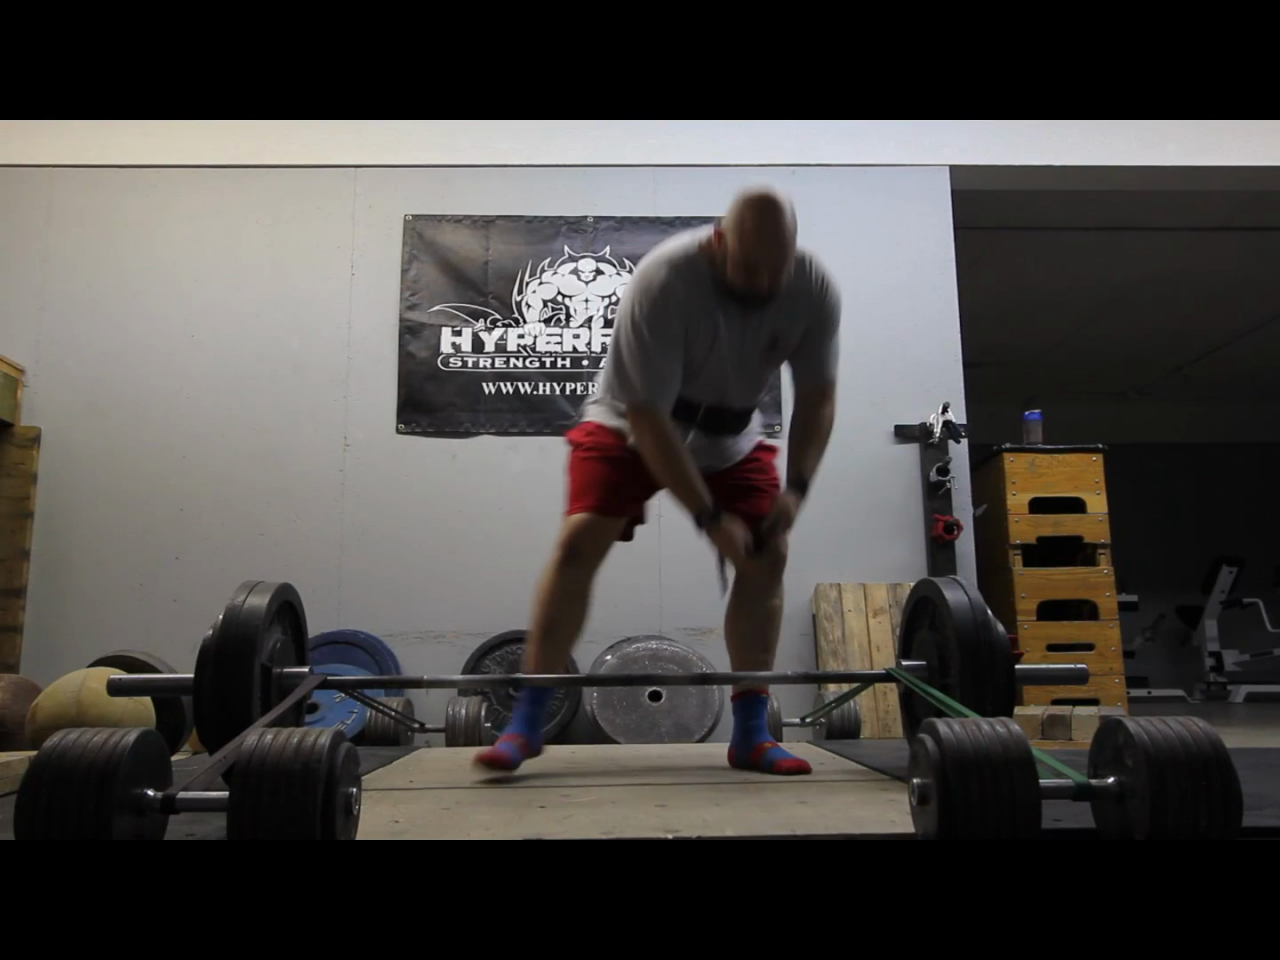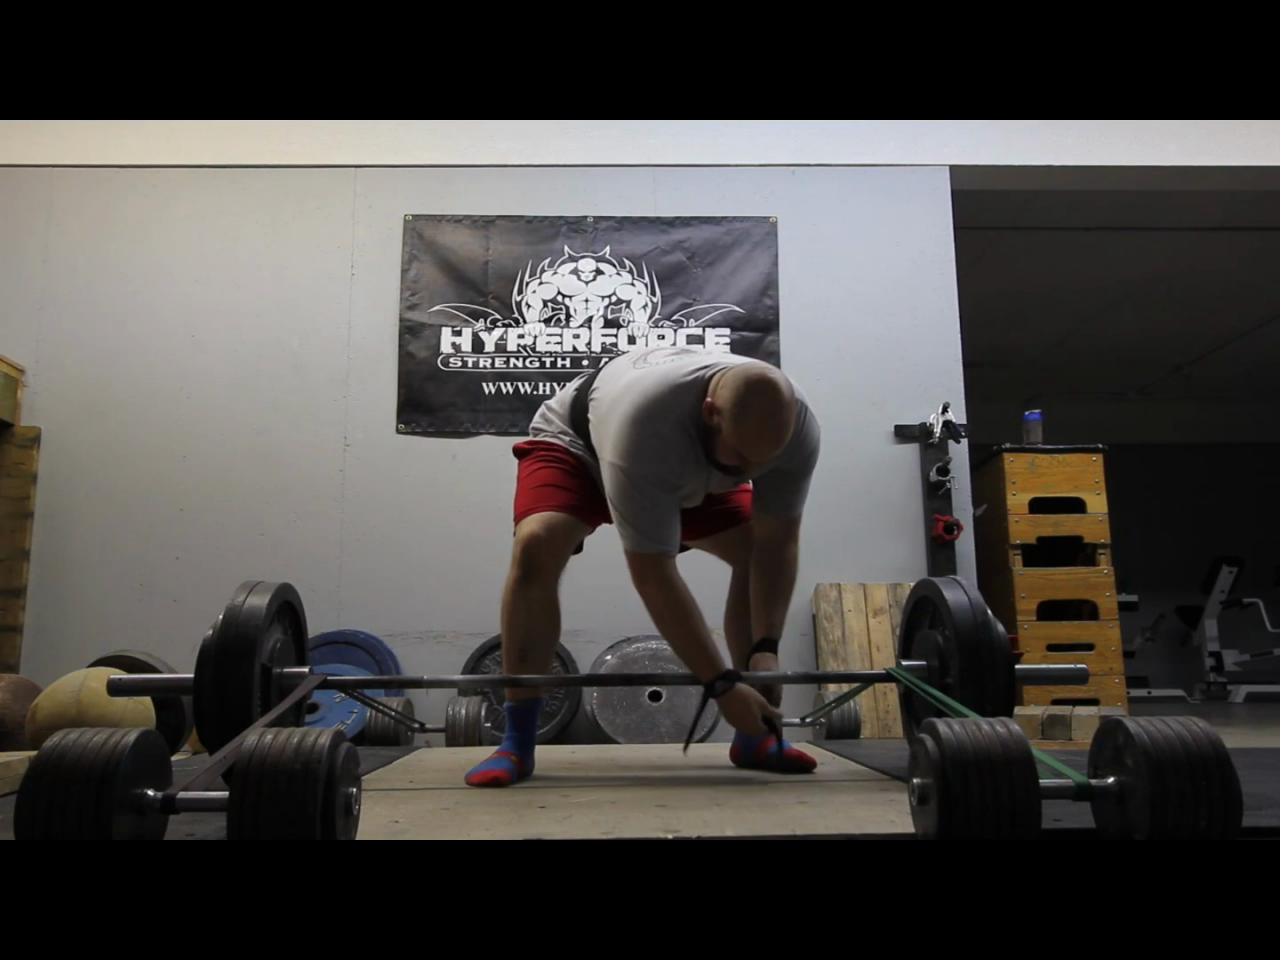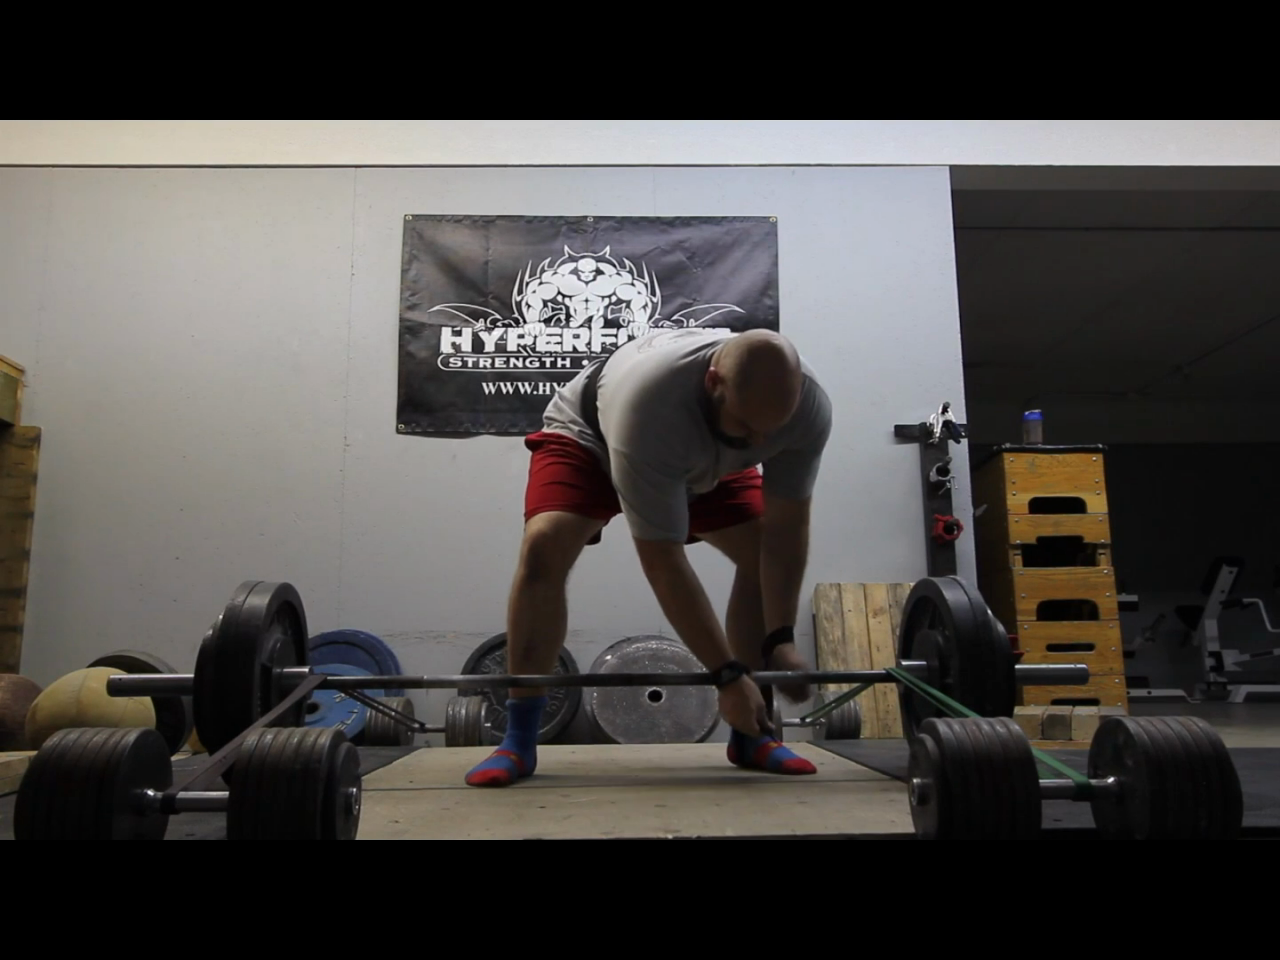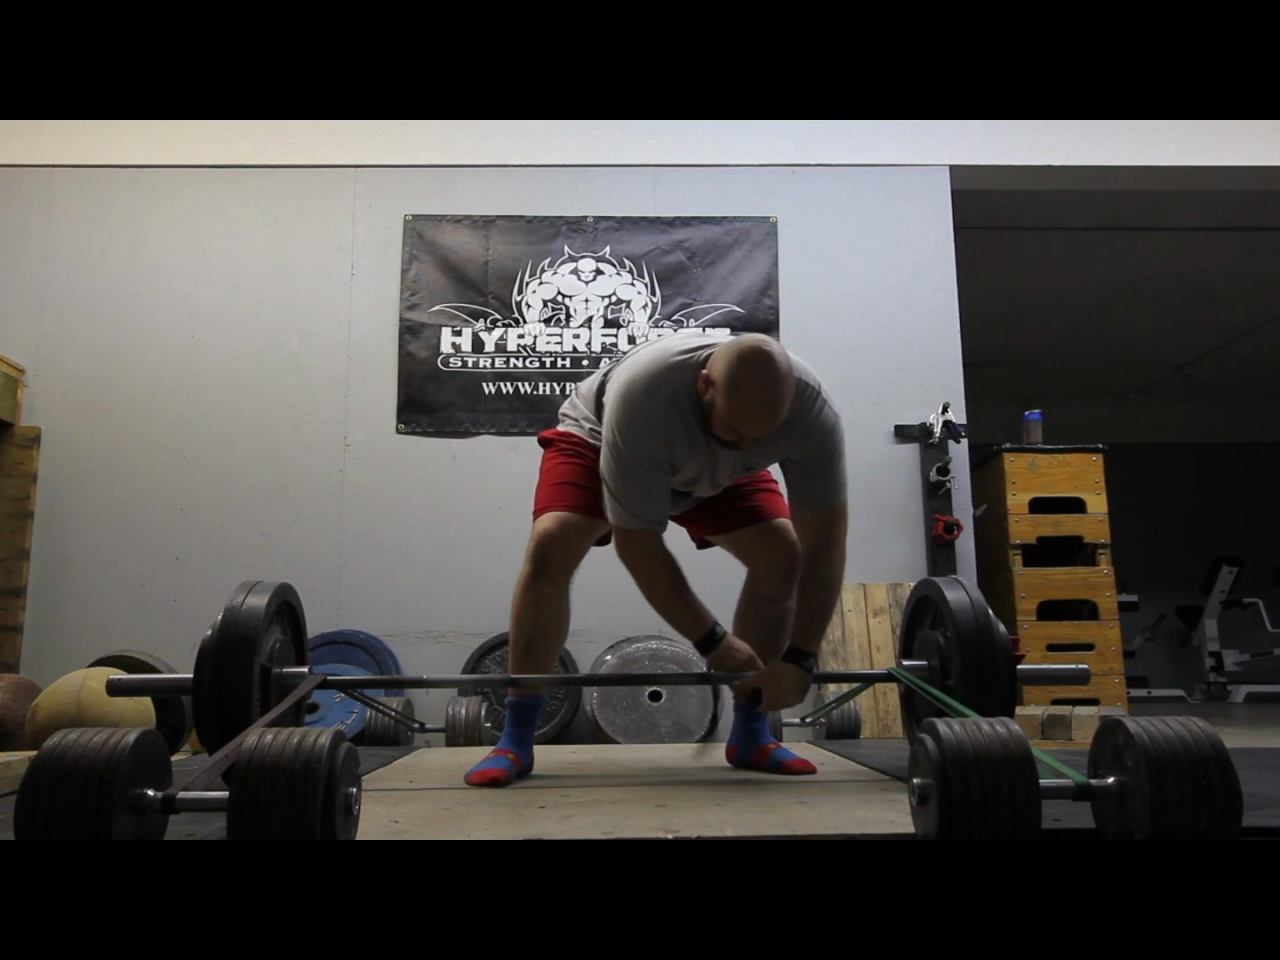
dt=0.5s
person 1, frame 1
left shoulder: (815, 290)
right shoulder: (662, 283)
left elbow: (817, 400)
right elbow: (647, 418)
left wrist: (794, 491)
right wrist: (711, 517)
left hip: (731, 440)
right hip: (627, 424)
left knee: (768, 552)
right knee: (578, 542)
left ankle: (750, 733)
right ankle: (526, 723)
person 1, frame 2
left shoulder: (796, 428)
right shoulder: (646, 425)
left elbow: (777, 542)
right elbow: (653, 572)
left wrist: (765, 649)
right wrist: (722, 686)
right hip: (576, 443)
left knee: (755, 549)
right knee: (537, 546)
left ankle: (753, 736)
right ankle: (517, 741)
person 1, frame 3
left shoulder: (807, 404)
right shoulder: (651, 406)
left elbow: (784, 528)
right elbow: (663, 560)
left wrist: (782, 639)
right wrist: (728, 677)
right hip: (589, 434)
left knee: (762, 552)
right knee: (544, 546)
left ankle: (752, 735)
right ankle: (518, 740)
person 1, frame 4
left shoulder: (811, 412)
right shoulder: (643, 399)
left elbow: (825, 540)
right elbow: (636, 542)
left wrist: (800, 658)
right wrist: (713, 641)
right hip: (597, 433)
left knee: (782, 551)
right knee: (551, 546)
left ankle: (750, 734)
right ankle: (516, 738)
